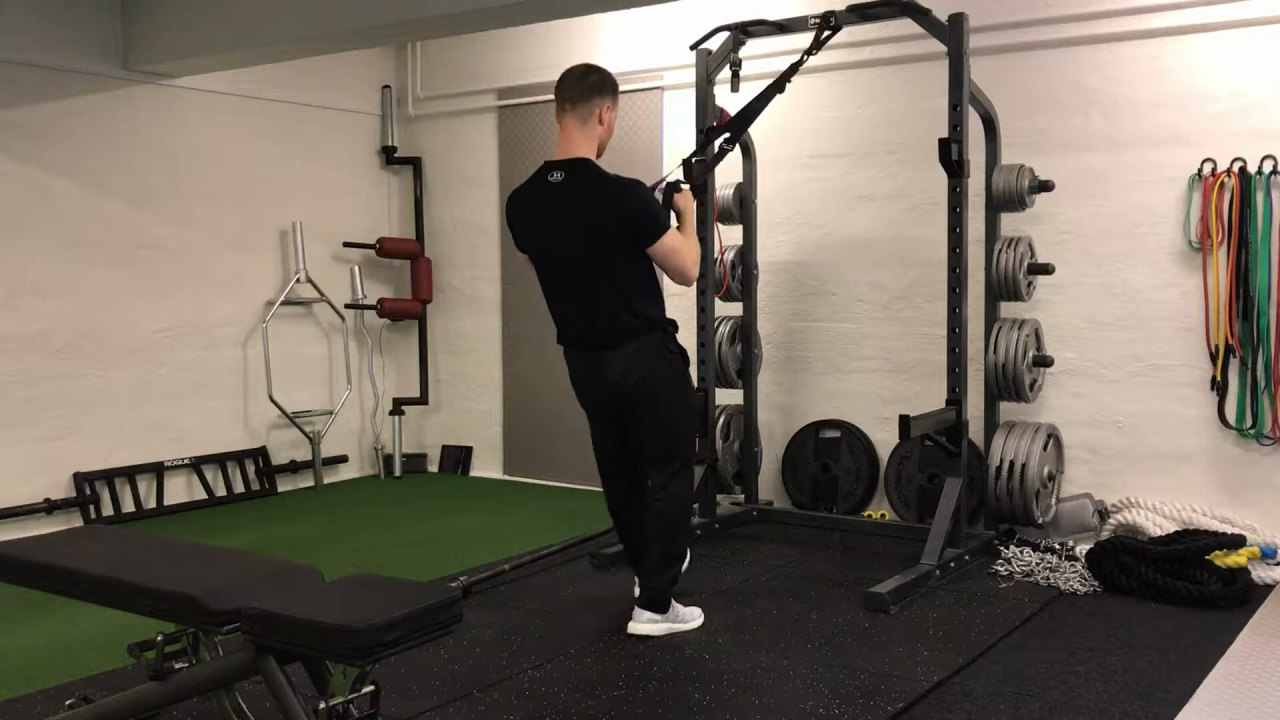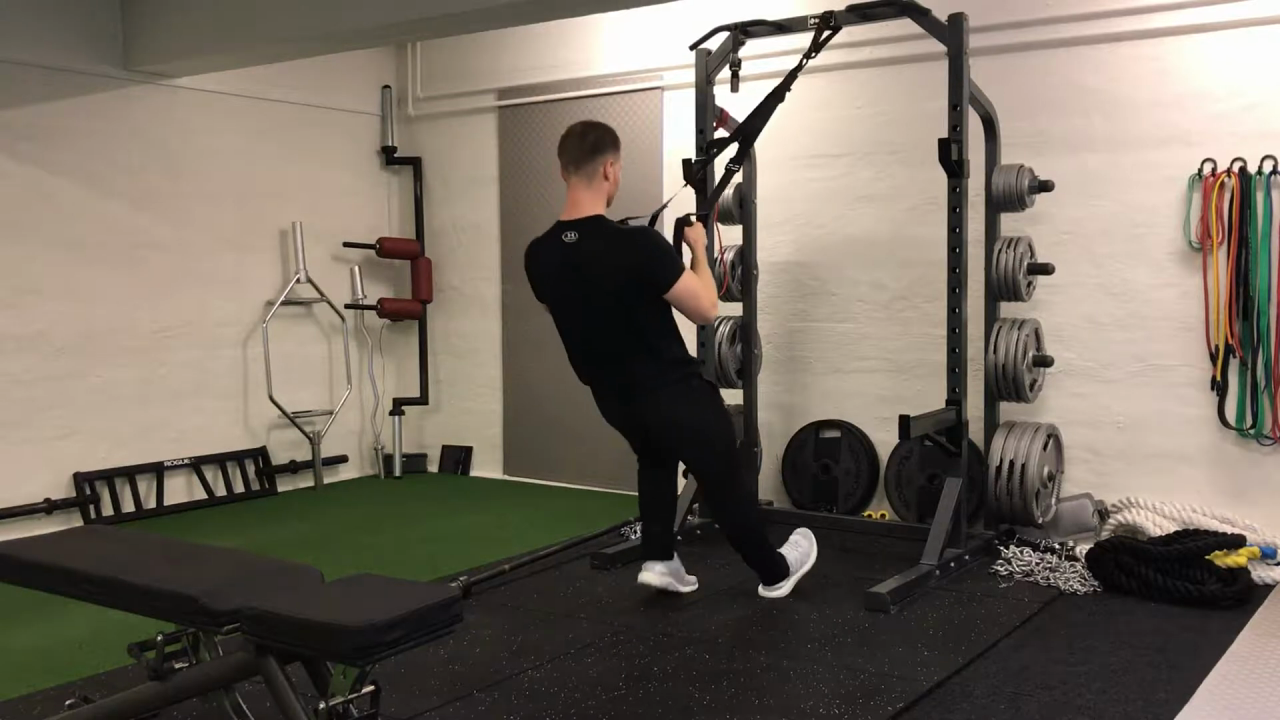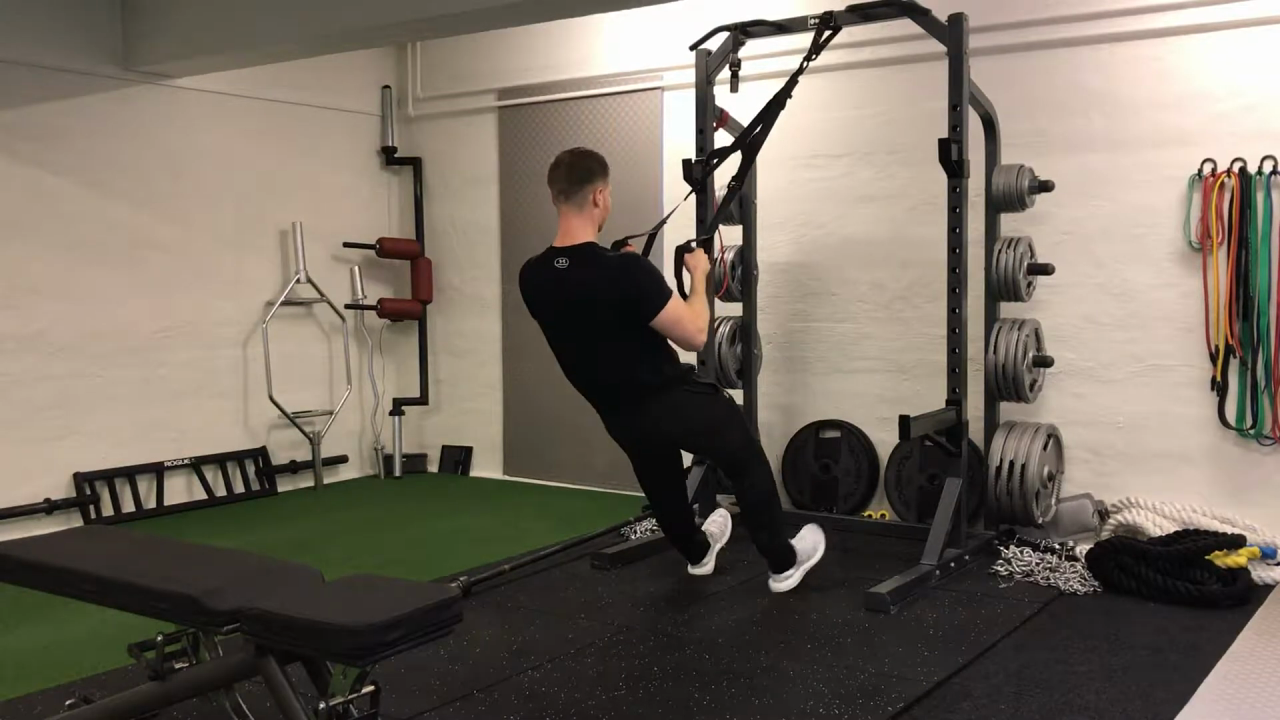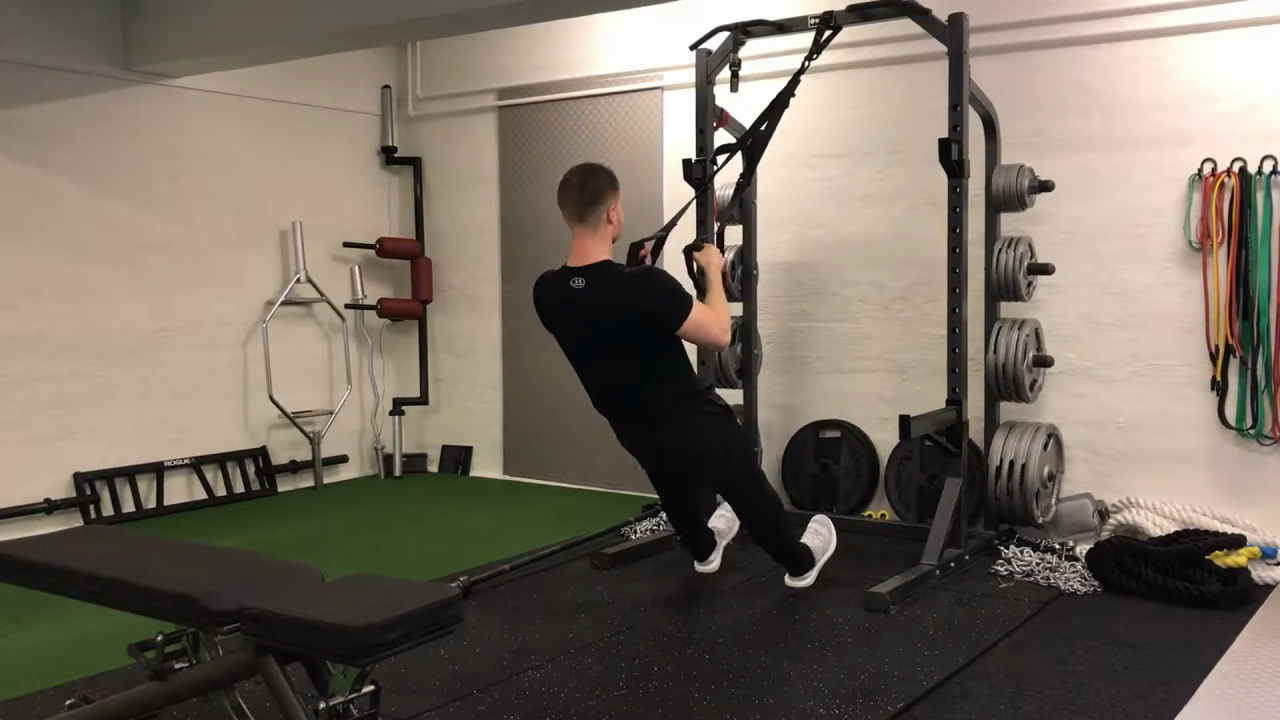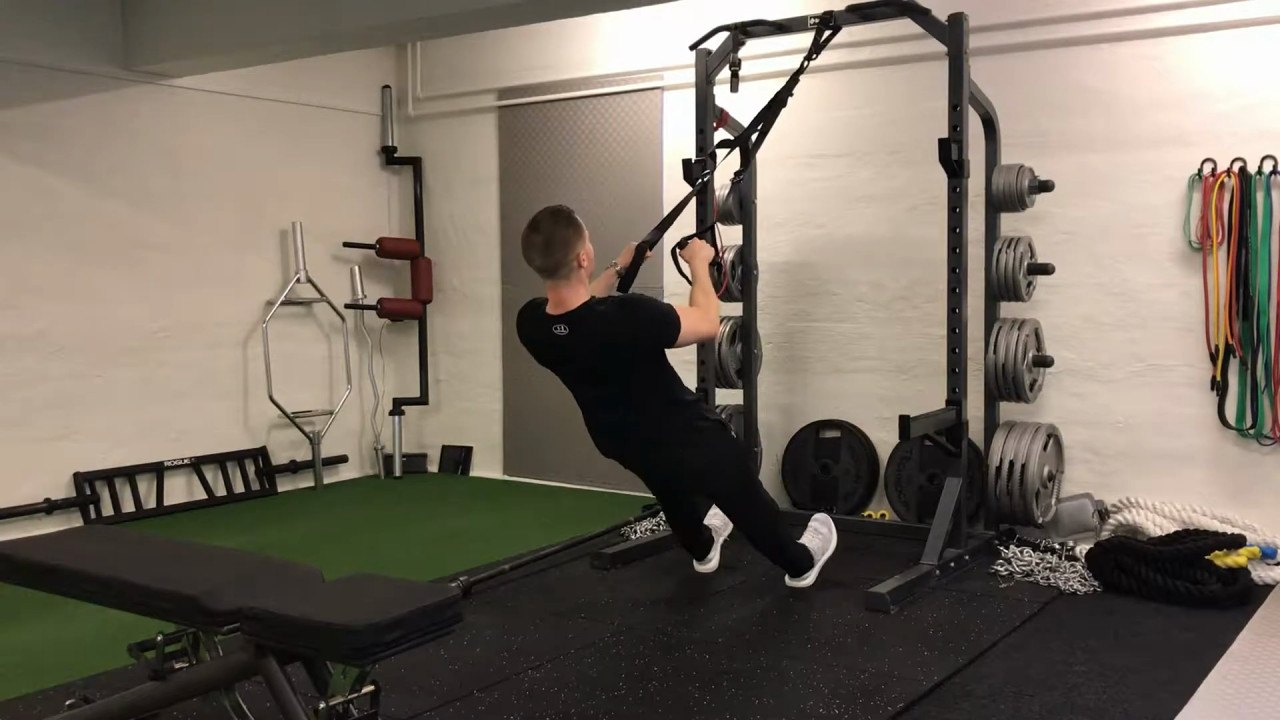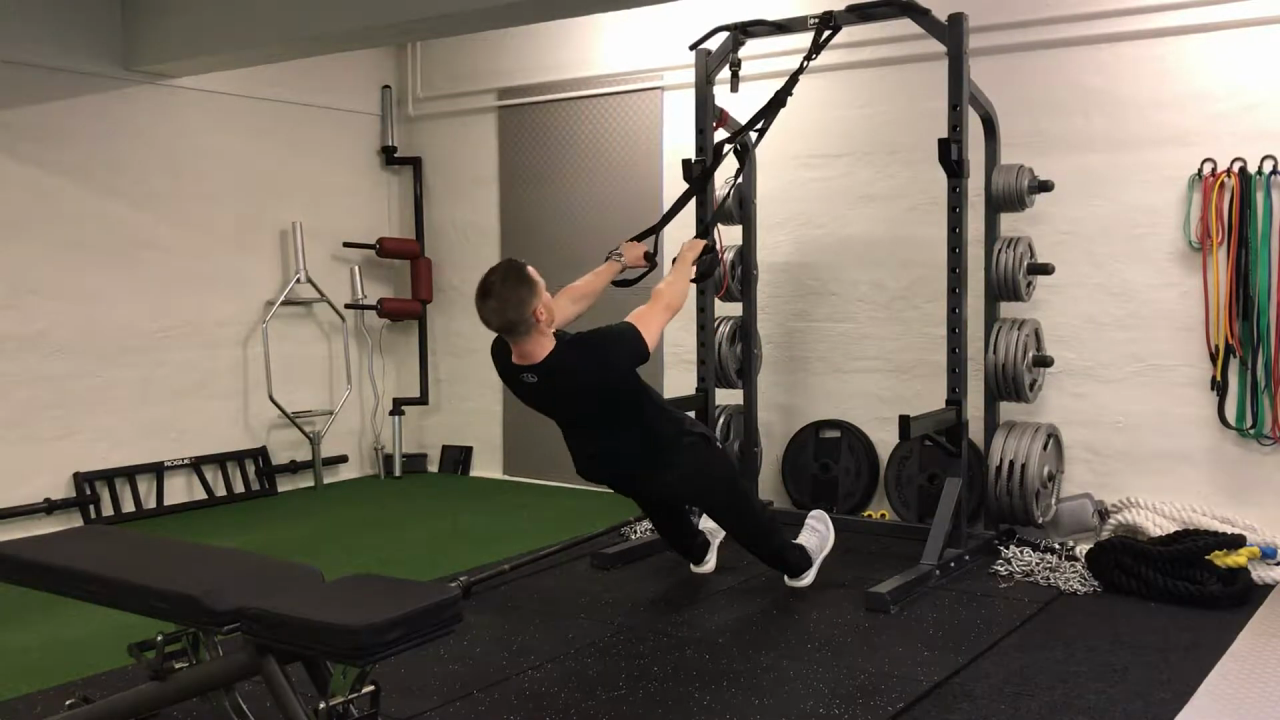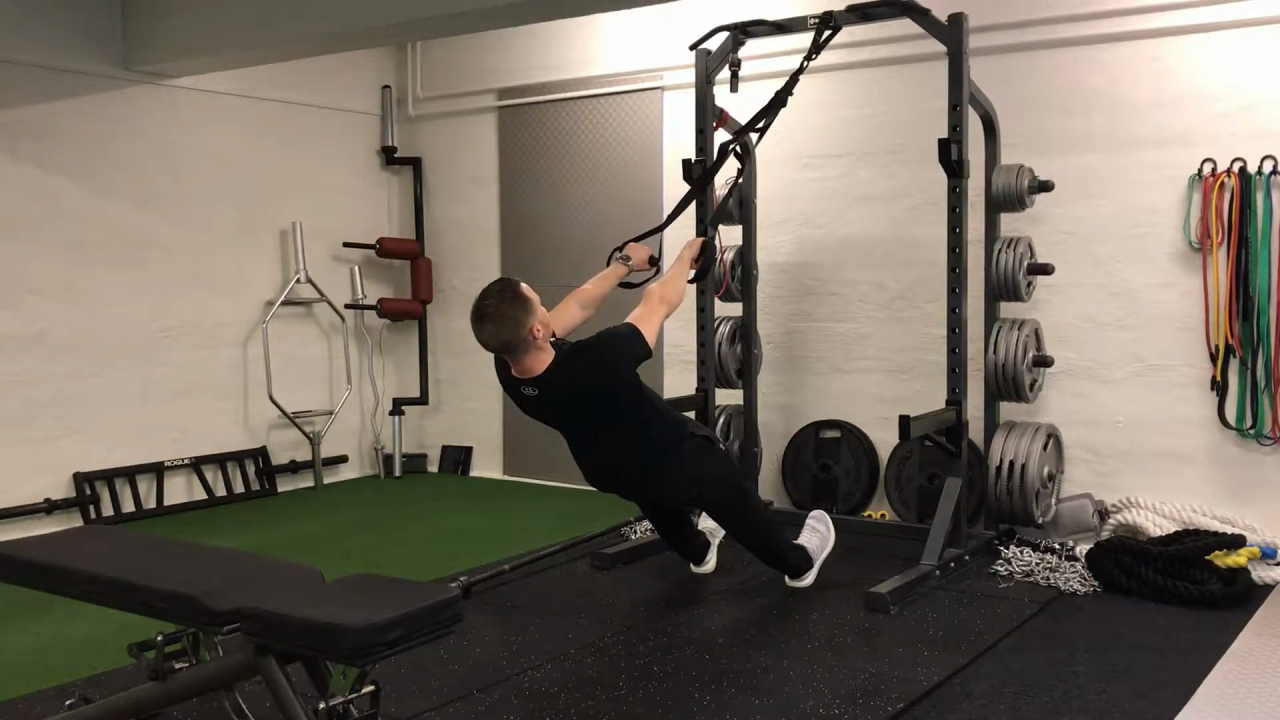
dt=0.7s
person 1, frame 1
left shoulder: (523, 202)
right shoulder: (623, 196)
right elbow: (686, 270)
right wrist: (686, 215)
left hip: (584, 359)
right hip: (644, 355)
left knee: (620, 472)
right knee: (669, 476)
left ankle: (653, 570)
right ankle: (655, 605)
person 1, frame 2
left shoulder: (540, 257)
right shoulder: (637, 245)
right elbow: (705, 310)
right wrist: (699, 250)
left hip: (614, 400)
right hip: (672, 394)
left knee: (656, 458)
right knee: (725, 484)
left ankle: (659, 560)
right ankle: (775, 572)
person 1, frame 3
left shoulder: (533, 279)
right shoulder: (624, 272)
right elbow: (695, 335)
right wrist: (698, 275)
left hip: (620, 416)
right hip: (674, 403)
left knee: (661, 479)
right knee: (746, 460)
left ankle: (698, 551)
right ankle: (783, 561)
person 1, frame 4
left shoulder: (547, 294)
right shoulder: (645, 287)
right elbow: (719, 335)
right wrist: (712, 271)
left hip: (633, 428)
right hip: (692, 424)
left knee: (674, 483)
right knee: (748, 491)
left ankle: (704, 548)
right ankle: (801, 563)
person 1, frame 5
left shoulder: (530, 324)
right shoulder: (629, 317)
right elbow: (707, 323)
left wrist: (618, 269)
right wrist: (699, 264)
left hip: (625, 445)
right hip: (687, 440)
left knee: (672, 480)
right knee: (742, 496)
left ankle: (702, 547)
right ankle: (800, 563)
person 1, frame 6
left shoulder: (504, 359)
right shoulder: (595, 358)
left elbow: (571, 301)
right elbow: (663, 305)
left wrist: (619, 260)
right wrist: (687, 257)
left hip: (611, 467)
right hip: (675, 459)
right knee: (735, 505)
left ankle: (698, 551)
right ankle: (798, 563)
person 1, frame 7
left shoulder: (508, 370)
right shoulder: (596, 365)
left elbow: (579, 305)
right elbow: (658, 302)
left wrist: (625, 263)
right wrist: (687, 254)
left hip: (615, 473)
right hip: (679, 462)
right knee: (735, 506)
left ankle: (698, 551)
right ankle: (798, 563)
